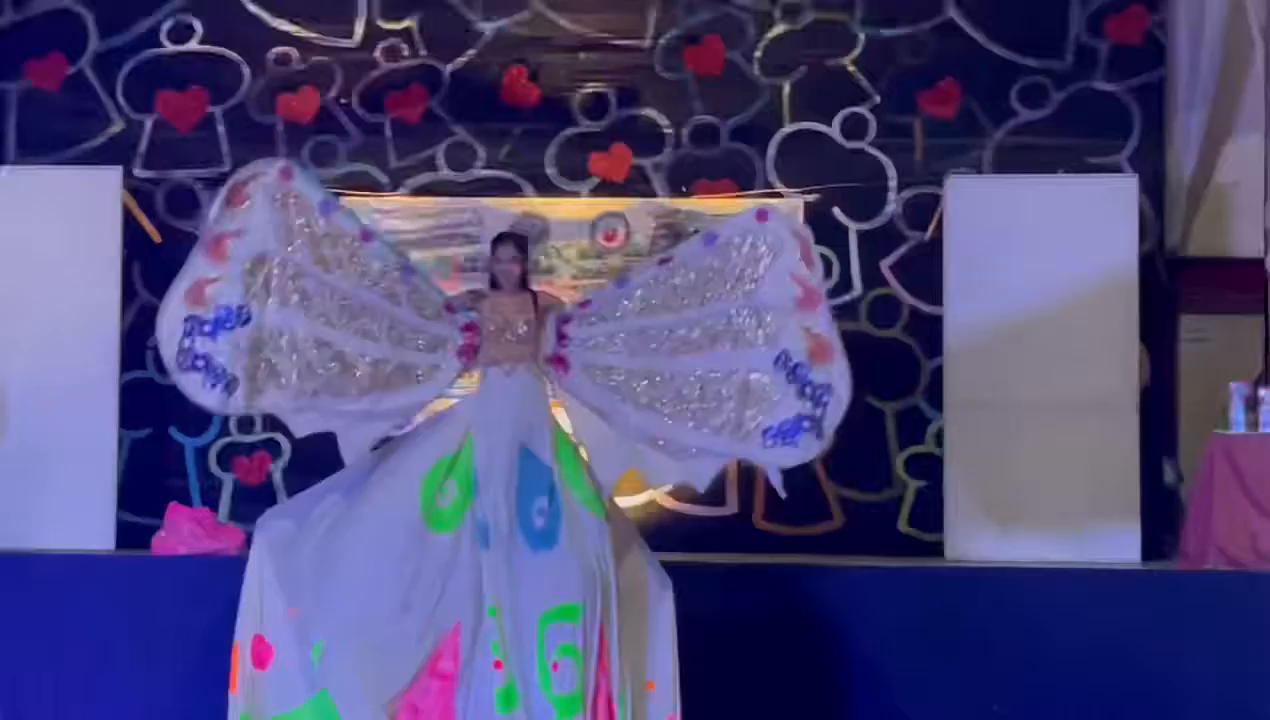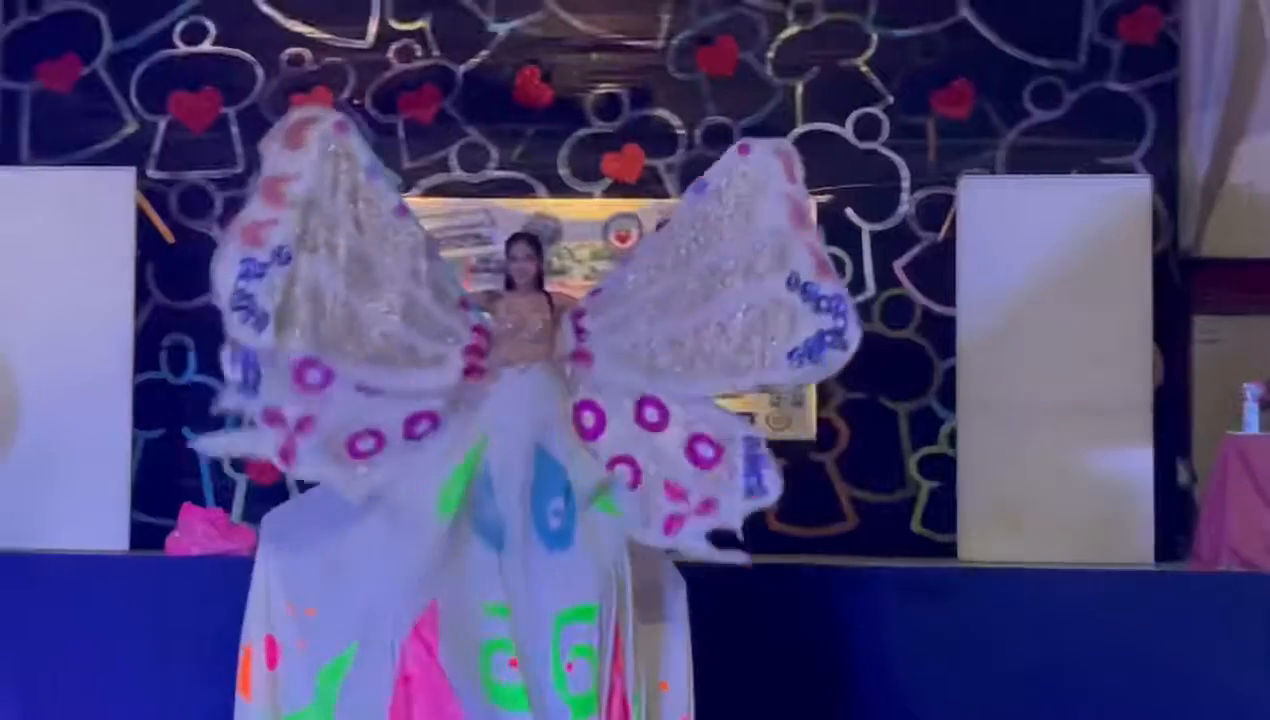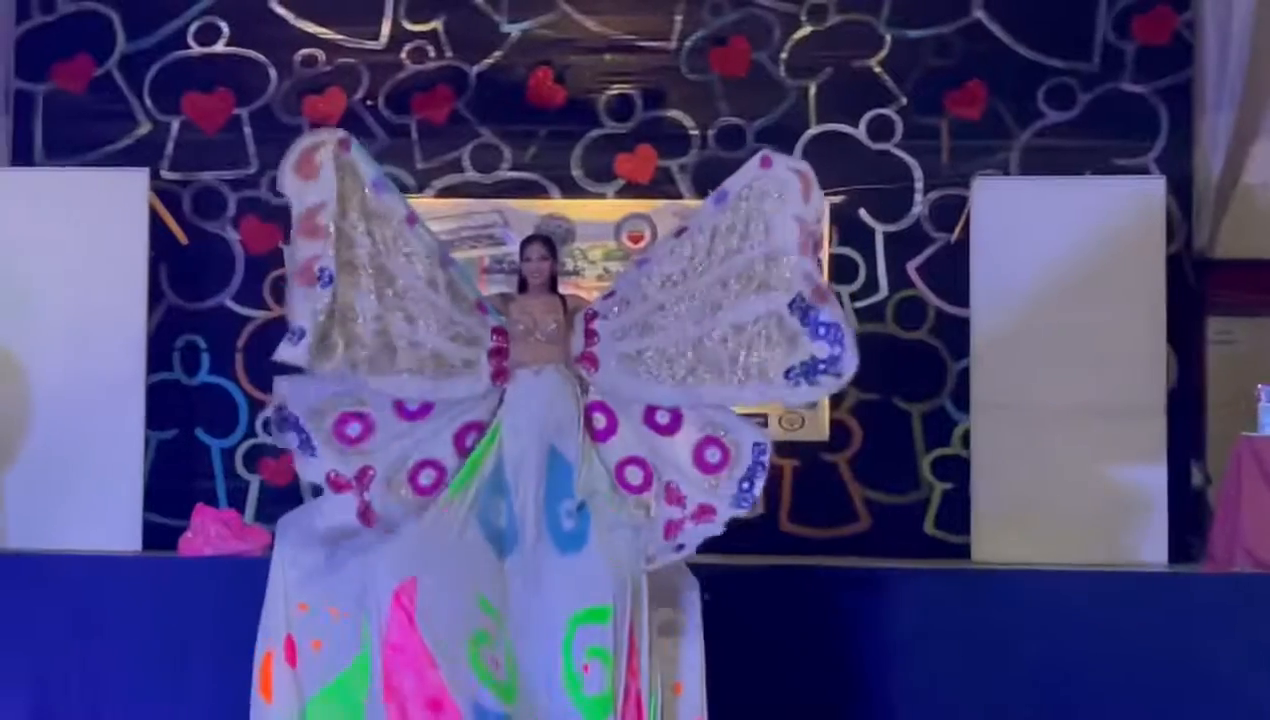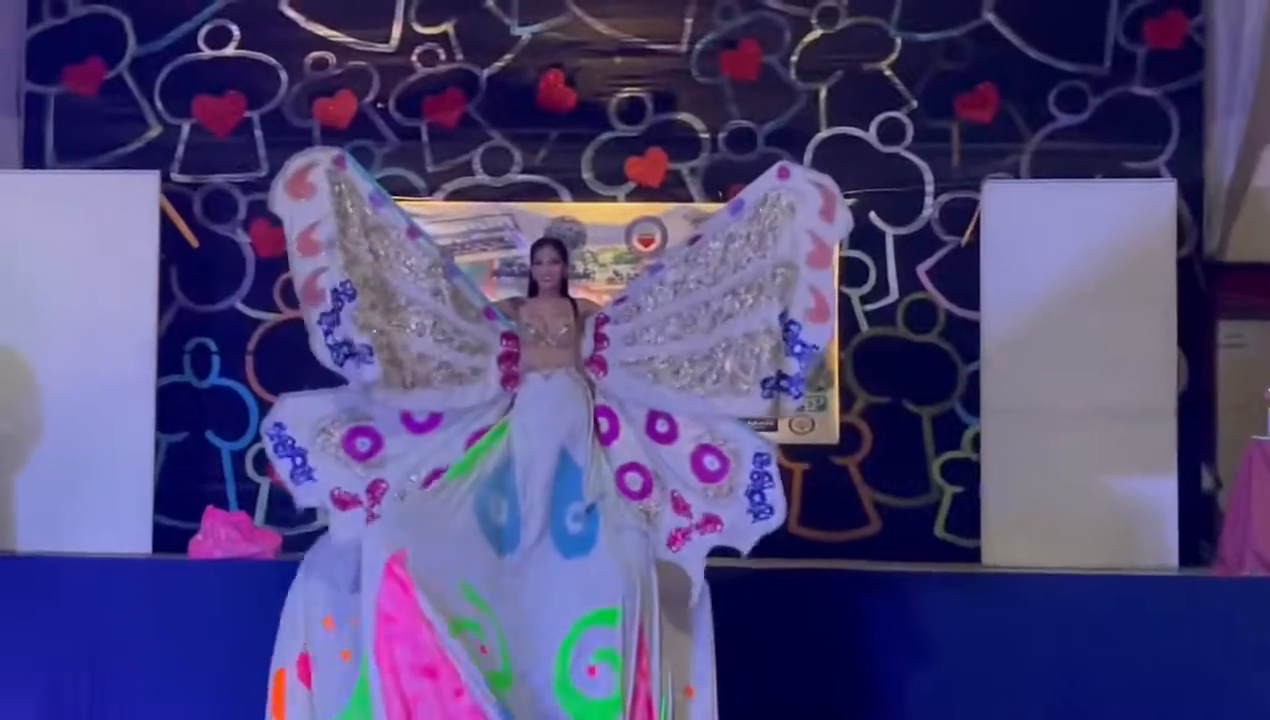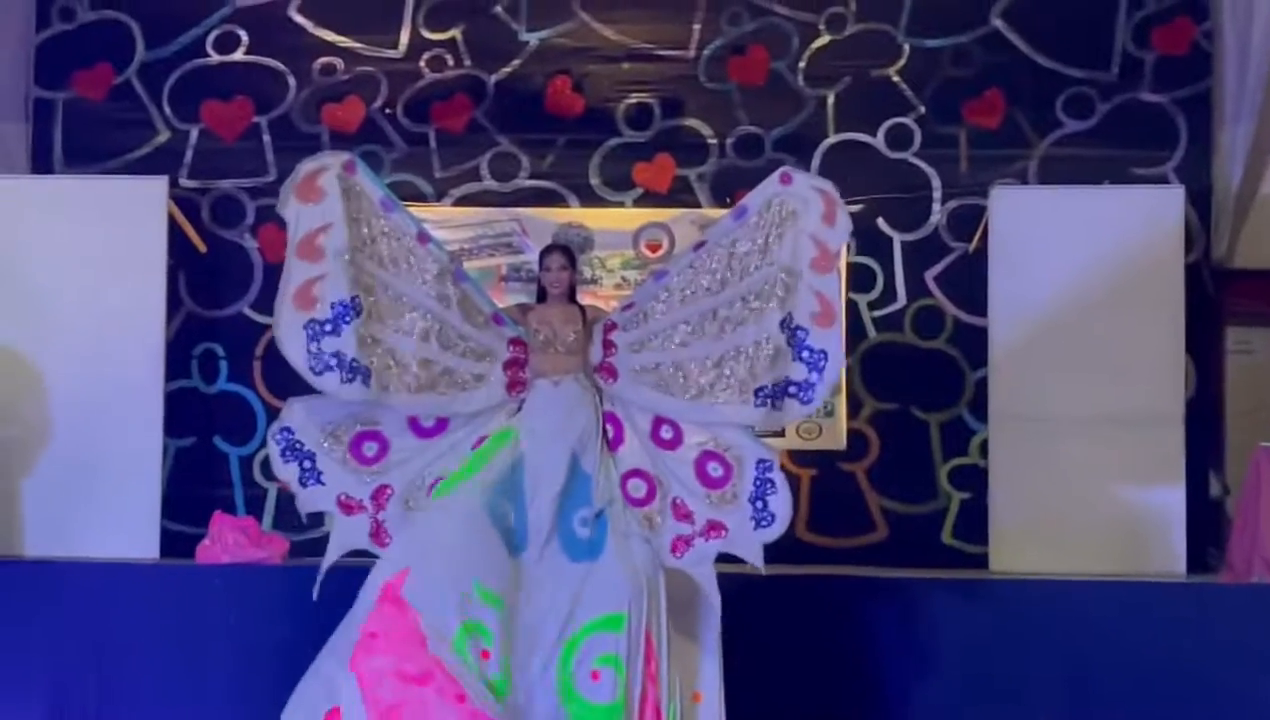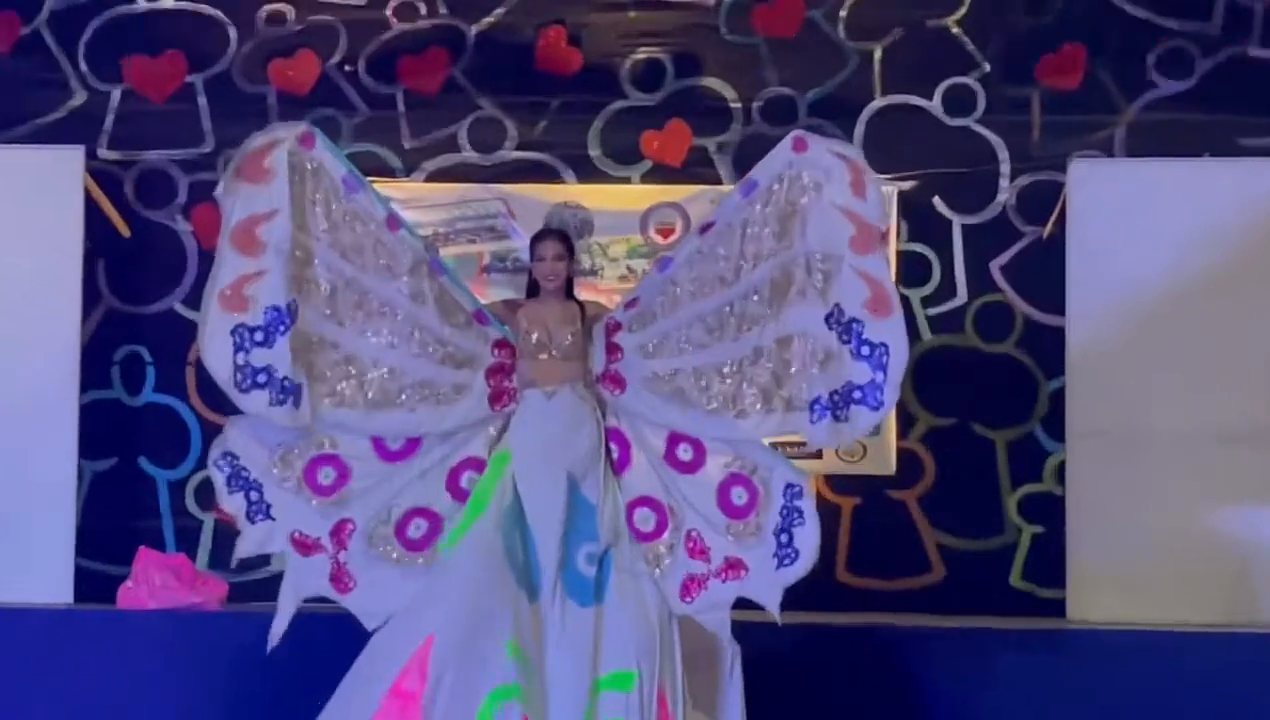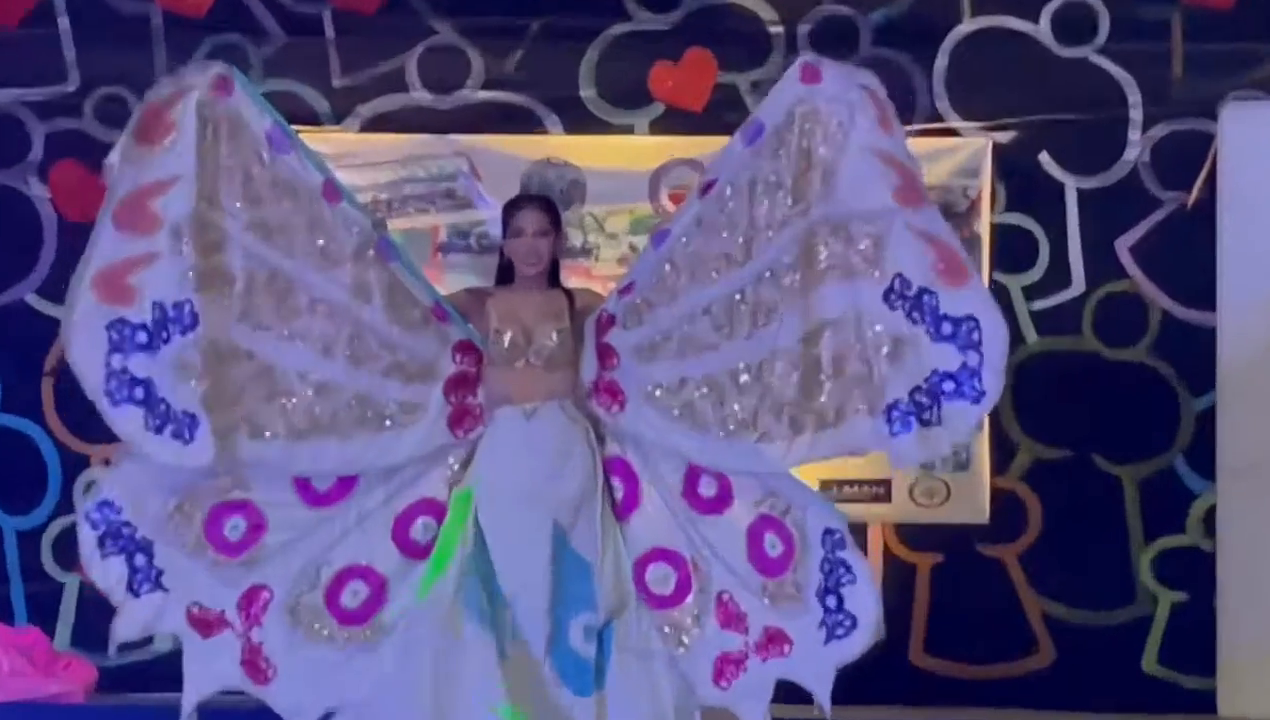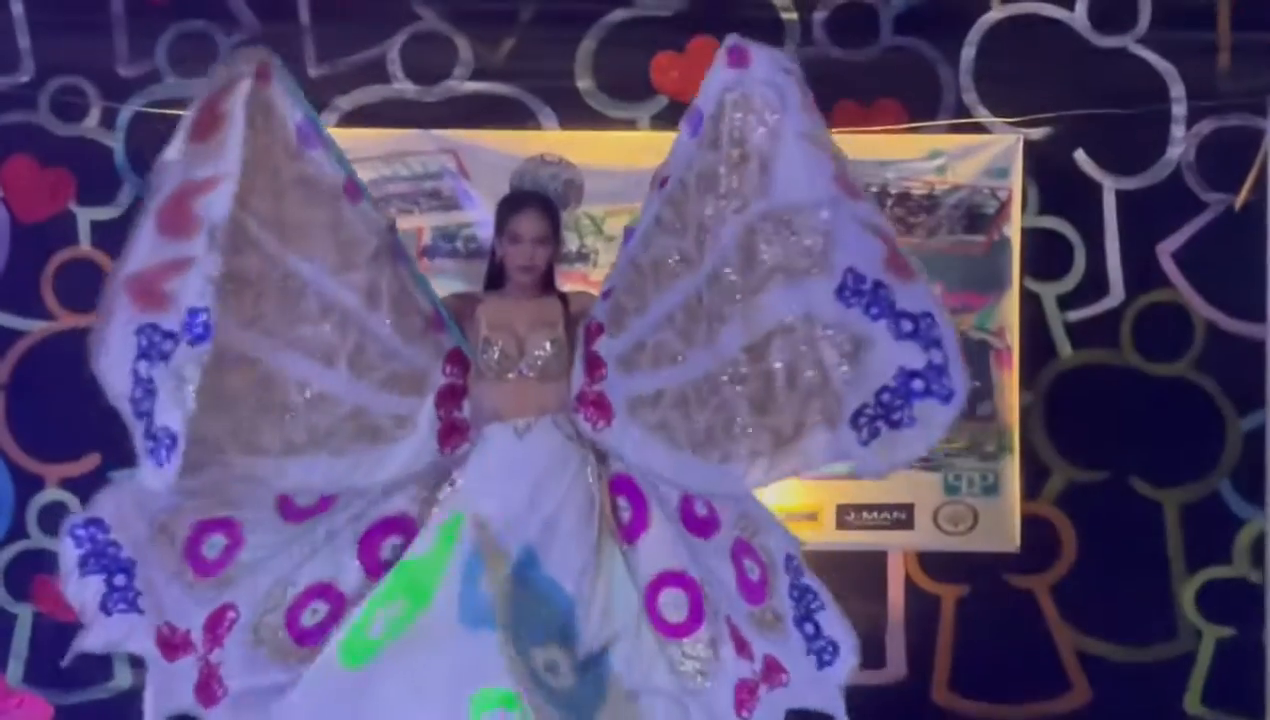
dt=0.3s
person 1, frame 1
left shoulder: (548, 307)
right shoulder: (469, 305)
left elbow: (627, 308)
right elbow: (404, 297)
left hip: (534, 421)
right hip: (482, 419)
left knee: (539, 543)
right knee: (478, 537)
person 1, frame 2
left shoulder: (563, 306)
right shoulder: (484, 305)
left elbow: (635, 295)
right elbow: (420, 285)
left hip: (550, 418)
right hip: (497, 418)
left knee: (556, 535)
right knee: (492, 532)
person 1, frame 3
left shoulder: (578, 308)
right shoulder: (500, 307)
left elbow: (648, 295)
right elbow: (442, 291)
left hip: (566, 419)
right hip: (514, 419)
left knee: (573, 542)
right knee: (507, 531)
person 1, frame 4
left shoulder: (588, 311)
right shoulder: (510, 310)
left elbow: (654, 305)
right elbow: (446, 299)
left hip: (576, 421)
right hip: (524, 422)
left knee: (581, 542)
right knee: (513, 529)
person 1, frame 5
left shoulder: (596, 318)
right shoulder: (518, 316)
left elbow: (667, 307)
right elbow: (455, 303)
left hip: (584, 427)
right hip: (531, 427)
left knee: (588, 548)
right knee: (515, 534)
person 1, frame 6
left shoulder: (597, 317)
right shoulder: (505, 316)
left elbow: (672, 297)
right elbow: (425, 294)
left hip: (585, 445)
right hip: (521, 446)
left knee: (587, 577)
right knee: (510, 569)
person 1, frame 7
left shoulder: (588, 308)
right shoulder: (470, 307)
left elbow: (682, 282)
right elbow: (364, 289)
left hip: (573, 471)
right hip: (496, 473)
left knee: (577, 633)
right knee: (483, 623)
person 1, frame 8
left shoulder: (582, 312)
right shoulder: (462, 311)
left elbow: (662, 285)
right elbow: (369, 291)
left hip: (566, 486)
right hip: (486, 485)
left knee: (568, 641)
right knee: (465, 636)
